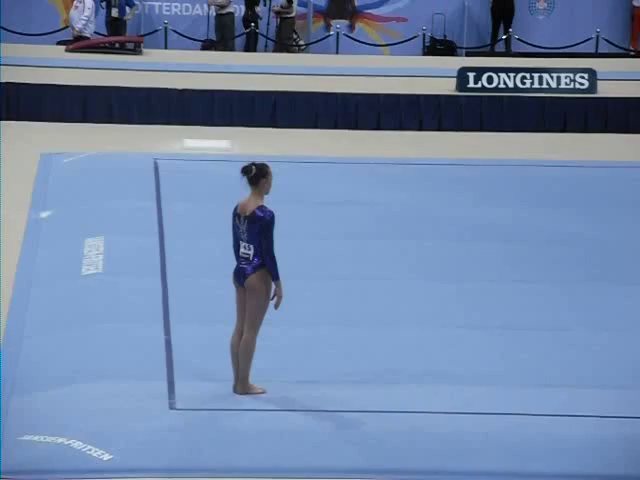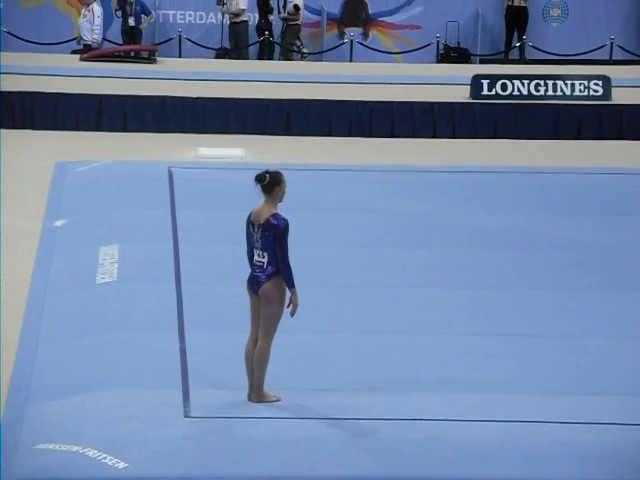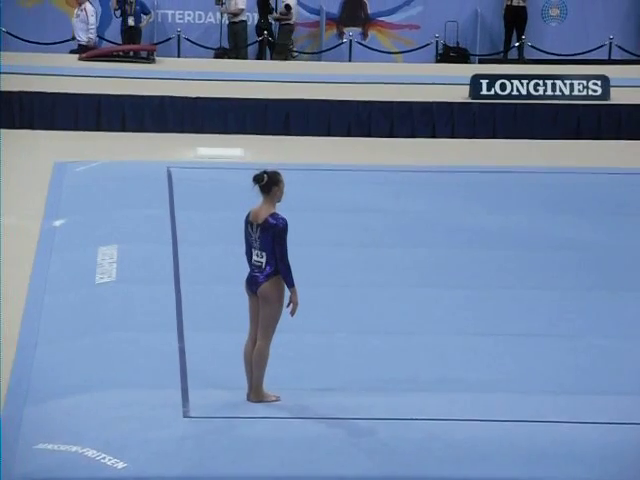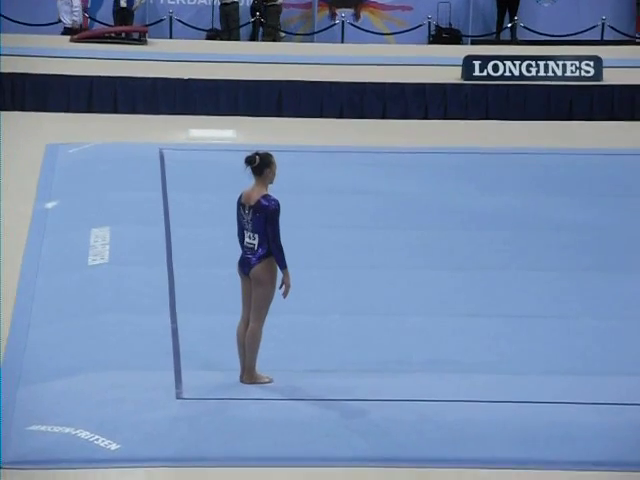
dt=0.2s
person 1, frame 1
left shoulder: (238, 208)
right shoulder: (266, 214)
right elbow: (268, 252)
right wrist: (278, 284)
left hip: (240, 272)
right hip: (257, 276)
left knee: (240, 328)
right knee: (250, 331)
left ankle: (237, 381)
right ankle: (244, 384)
person 1, frame 2
left shoulder: (251, 216)
right shoulder: (279, 222)
right elbow: (283, 260)
right wrist: (293, 291)
left hip: (253, 280)
right hip: (271, 284)
left knee: (254, 336)
right knee: (265, 339)
left ankle: (252, 389)
right ankle: (258, 392)
person 1, frame 3
left shoulder: (250, 216)
right shoulder: (278, 222)
right elbow: (282, 259)
right wrist: (293, 291)
left hip: (252, 279)
right hip: (269, 283)
left knee: (253, 336)
right knee: (264, 339)
left ankle: (251, 389)
right ankle: (257, 392)
person 1, frame 4
left shoulder: (242, 198)
right shoulder: (270, 204)
right elbow: (274, 241)
right wrist: (285, 272)
left hip: (244, 261)
right hip: (262, 265)
left knee: (245, 318)
right knee: (256, 321)
left ankle: (244, 370)
right ankle: (250, 373)
